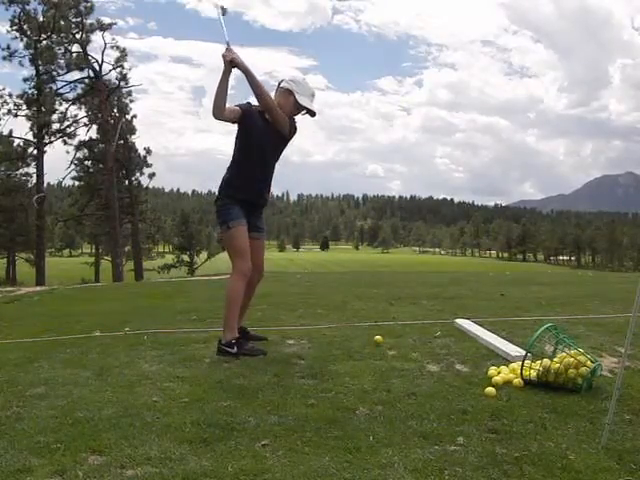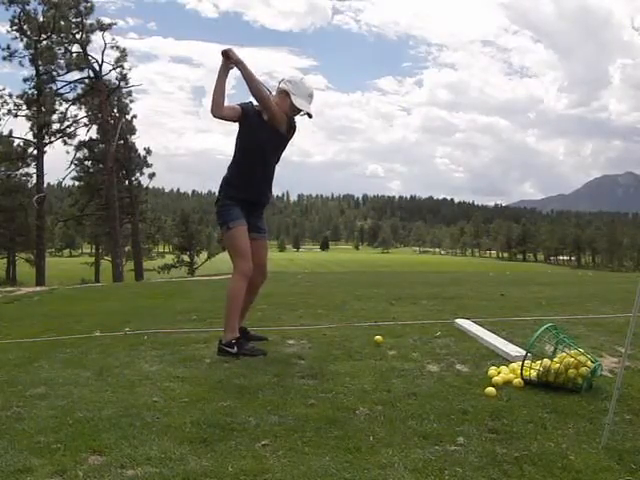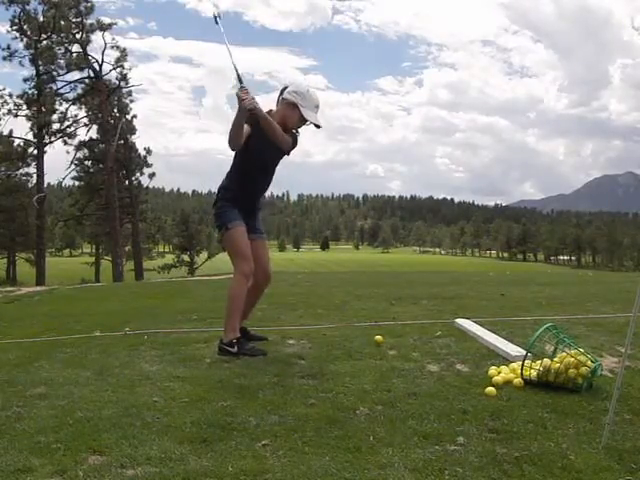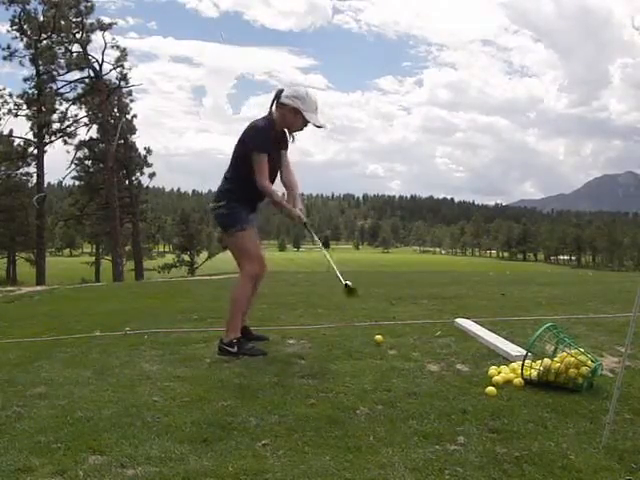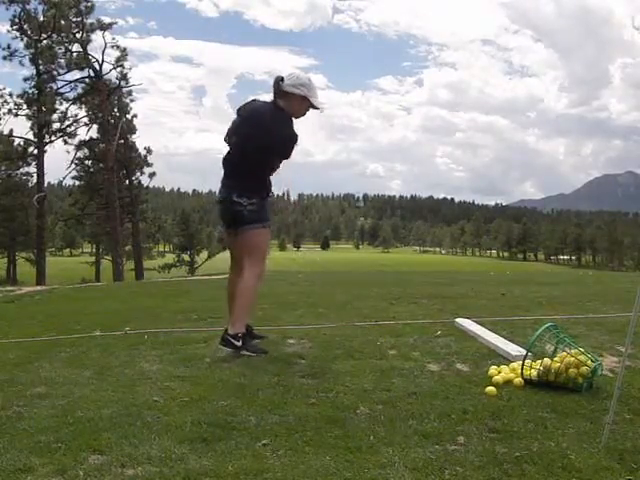
dt=0.5s
person 1, frame 1
left shoulder: (289, 128)
right shoulder: (248, 112)
left elbow: (268, 105)
right elbow: (219, 113)
left wrist: (245, 69)
right wrist: (227, 71)
left hip: (255, 207)
right hip: (231, 201)
left knee: (256, 272)
right knee: (243, 268)
left ankle: (238, 328)
right ankle: (228, 340)
person 1, frame 2
left shoulder: (288, 127)
right shoulder: (248, 112)
left elbow: (265, 101)
right elbow: (217, 111)
left wrist: (240, 63)
right wrist: (225, 68)
left hip: (256, 207)
right hip: (232, 201)
left knee: (259, 274)
right knee: (244, 268)
left ankle: (238, 328)
right ankle: (228, 340)
person 1, frame 3
left shoulder: (290, 137)
right shoulder: (251, 119)
left elbow: (280, 141)
right elbow: (234, 144)
left wrist: (259, 111)
right wrist: (242, 112)
left hip: (251, 210)
right hip: (229, 204)
left knee: (263, 275)
right knee: (245, 269)
left ankle: (237, 327)
right ankle: (229, 340)
person 1, frame 4
left shoulder: (280, 136)
right shoulder: (260, 130)
left elbow: (287, 173)
right elbow: (262, 182)
left wrist: (297, 201)
right wrist: (287, 209)
left hip: (241, 207)
right hip: (231, 205)
left knee: (257, 269)
right knee: (251, 269)
left ankle: (238, 327)
right ankle: (230, 340)
person 1, frame 5
left shoulder: (252, 107)
right shoulder: (288, 134)
left elbow: (229, 137)
right elbow: (271, 170)
left hip: (227, 194)
right hip: (252, 198)
left knee: (237, 265)
right knee: (255, 266)
left ankle: (237, 326)
right ankle: (234, 333)
